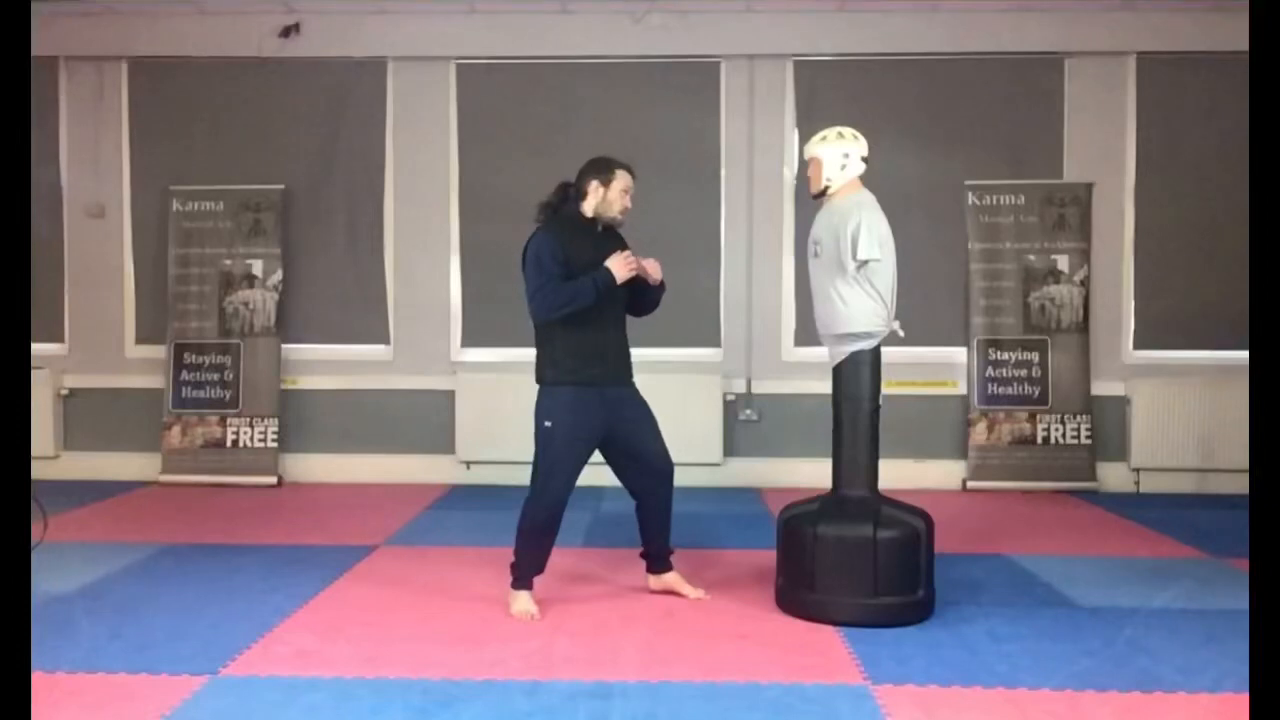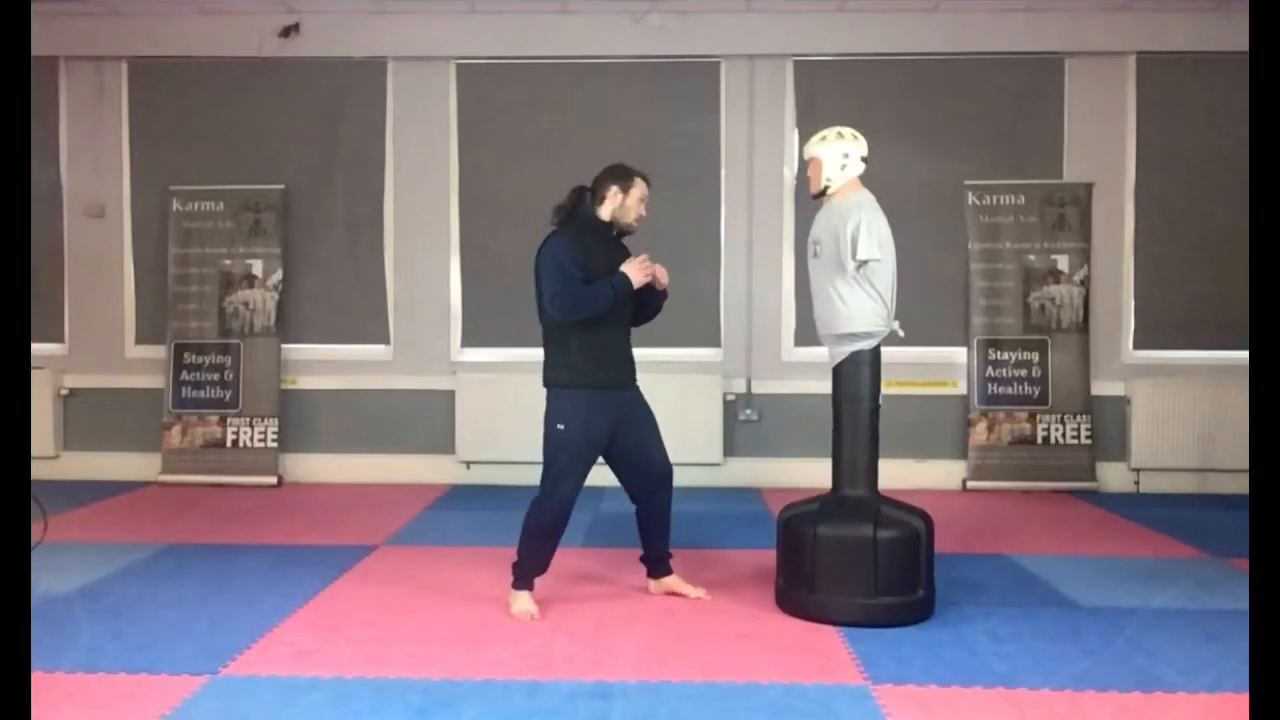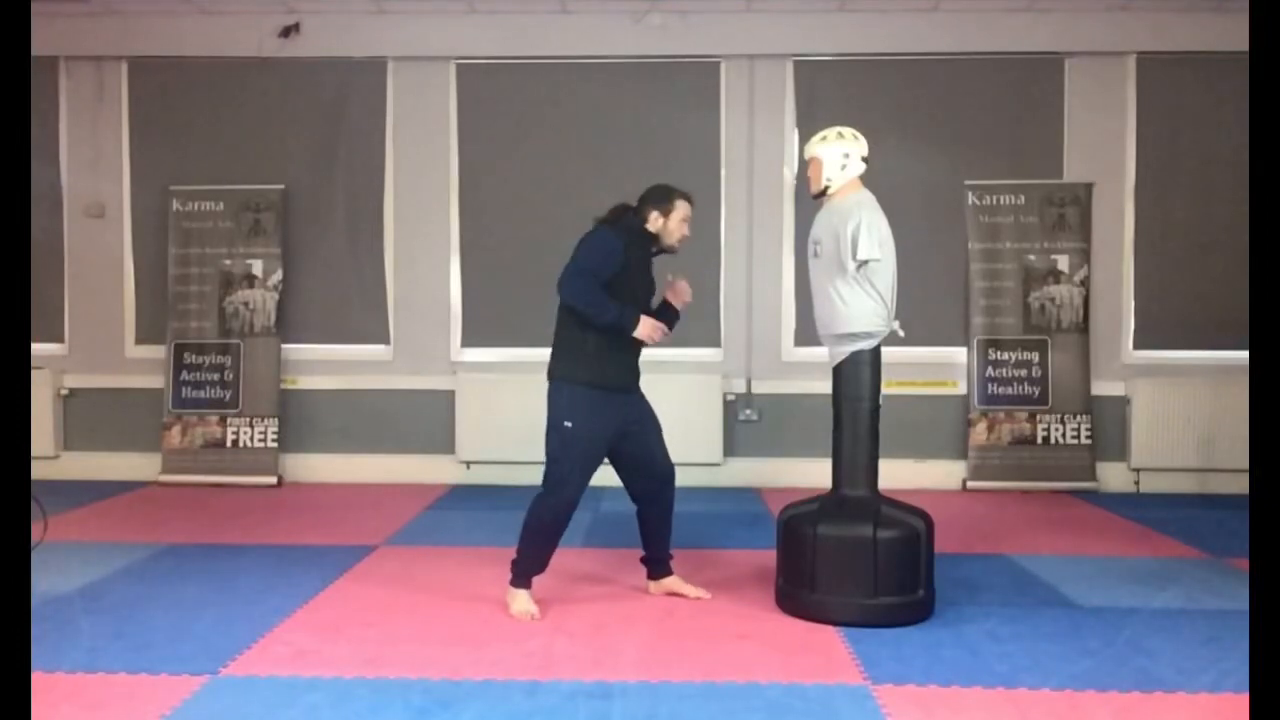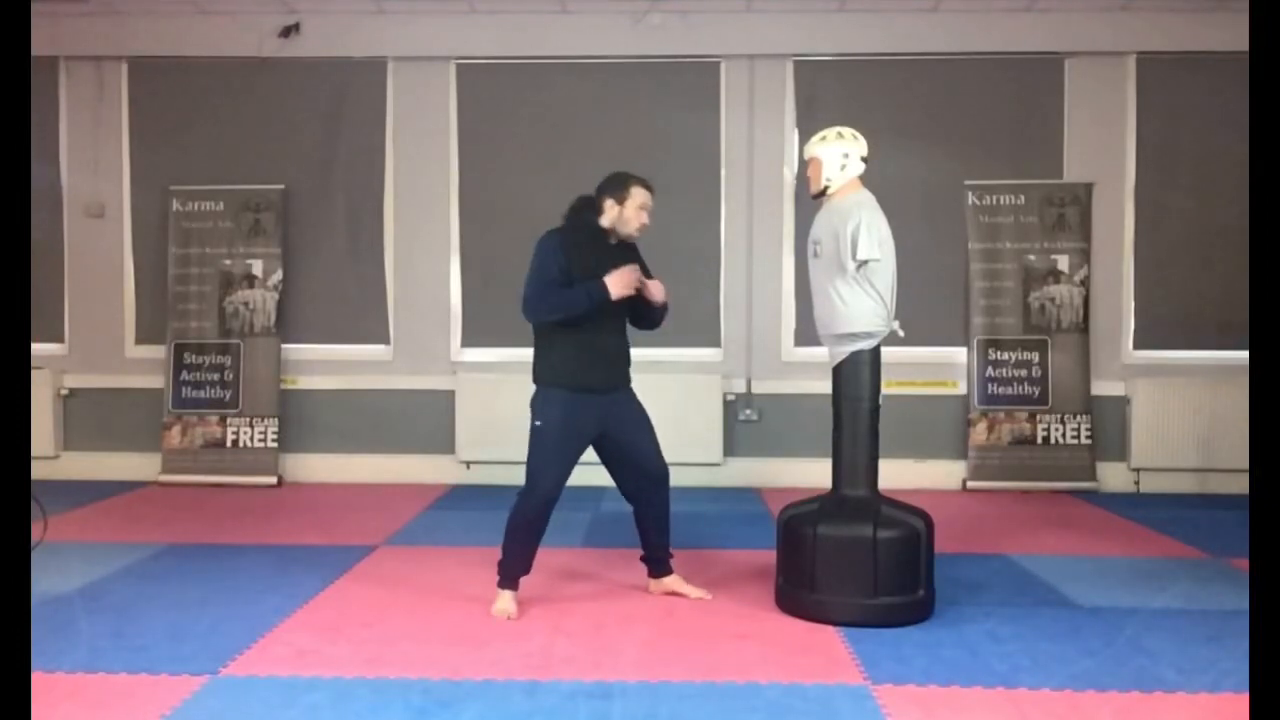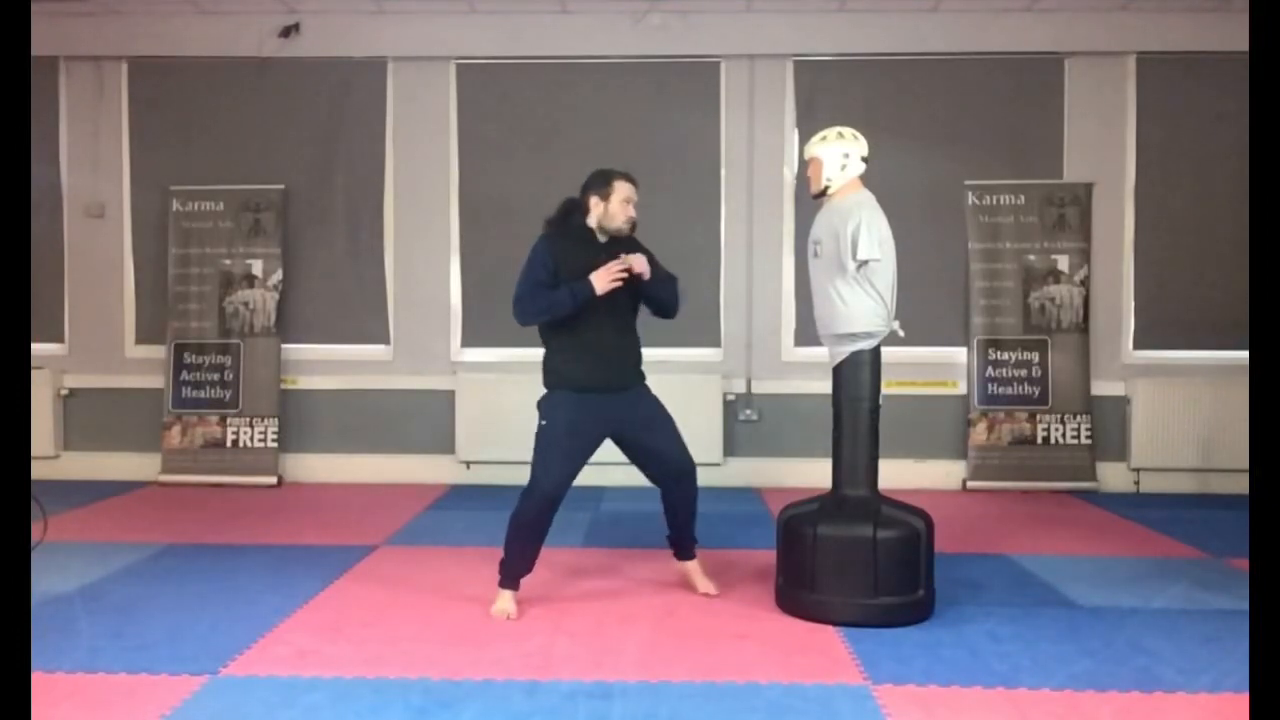
dt=0.4s
person 1, frame 1
left shoulder: (611, 241)
right shoulder: (549, 240)
left elbow: (637, 305)
right elbow: (544, 303)
left wrist: (652, 283)
right wrist: (605, 277)
left hip: (617, 387)
right hip: (567, 392)
left knee: (655, 471)
right knee: (551, 489)
left ankle: (659, 570)
right ankle: (521, 586)
person 1, frame 2
left shoulder: (615, 248)
right shoulder: (564, 243)
left elbow: (633, 316)
right elbow: (562, 306)
left wrist: (655, 290)
right wrist: (622, 281)
left hip: (621, 390)
right hip: (576, 394)
left knee: (655, 477)
right knee: (559, 490)
left ankle: (660, 574)
right ankle: (522, 587)
person 1, frame 3
left shoulder: (641, 260)
right shoulder: (610, 241)
right elbow: (574, 287)
left wrist: (670, 308)
right wrist: (631, 321)
left hip: (623, 391)
right hip: (580, 391)
left knee: (657, 477)
right knee: (563, 487)
left ankle: (660, 573)
right ankle: (520, 584)
person 1, frame 4
left shoulder: (627, 254)
right shoulder: (560, 244)
left elbow: (641, 320)
right elbow: (536, 306)
left wrist: (655, 301)
right wrist: (601, 290)
left hip: (615, 393)
right hip: (562, 395)
left knee: (651, 477)
right knee: (541, 489)
left ankle: (661, 574)
right ankle: (507, 587)
person 1, frame 5
left shoulder: (630, 249)
right shoulder: (553, 248)
left elbow: (669, 306)
right elbow: (526, 309)
left wrist: (650, 276)
right wrist: (587, 288)
left hip: (629, 391)
right hip: (572, 396)
left knee: (678, 469)
right knee: (545, 488)
left ankle: (687, 560)
right ankle: (508, 587)
person 2, frame 1
left shoulder: (860, 210)
right shoulder: (833, 209)
left elbow: (876, 273)
left wrist: (877, 321)
left hip: (858, 338)
right hip: (845, 339)
left knee: (857, 425)
right knee: (846, 425)
person 2, frame 2
left shoulder: (858, 211)
right shoulder: (833, 208)
left elbow: (876, 271)
left wrist: (872, 322)
left hip: (857, 337)
right hip: (844, 337)
left knee: (857, 420)
right knee: (847, 426)
right ankle: (848, 493)
person 2, frame 3
left shoulder: (861, 211)
right shoulder: (832, 210)
left elbow: (877, 275)
left wrist: (878, 324)
left hip: (859, 335)
right hip: (844, 336)
person 2, frame 4
left shoulder: (861, 211)
right shoulder: (832, 210)
left elbow: (876, 275)
left wrist: (877, 323)
left hip: (859, 335)
right hip: (843, 335)
person 2, frame 5
left shoulder: (860, 210)
right shoulder: (835, 210)
left elbow: (878, 273)
left wrist: (878, 319)
left hip: (858, 335)
right hip: (845, 336)
left knee: (857, 414)
right knee: (846, 418)
left ankle: (858, 493)
right ankle: (848, 491)
